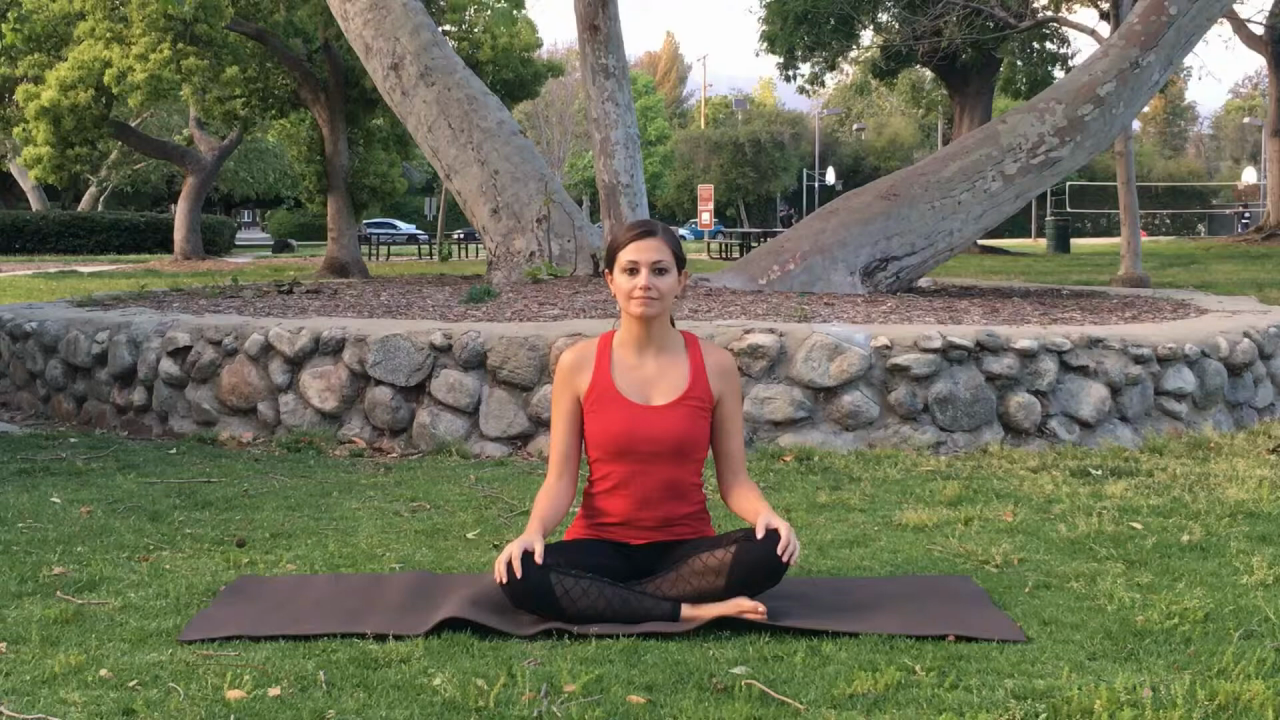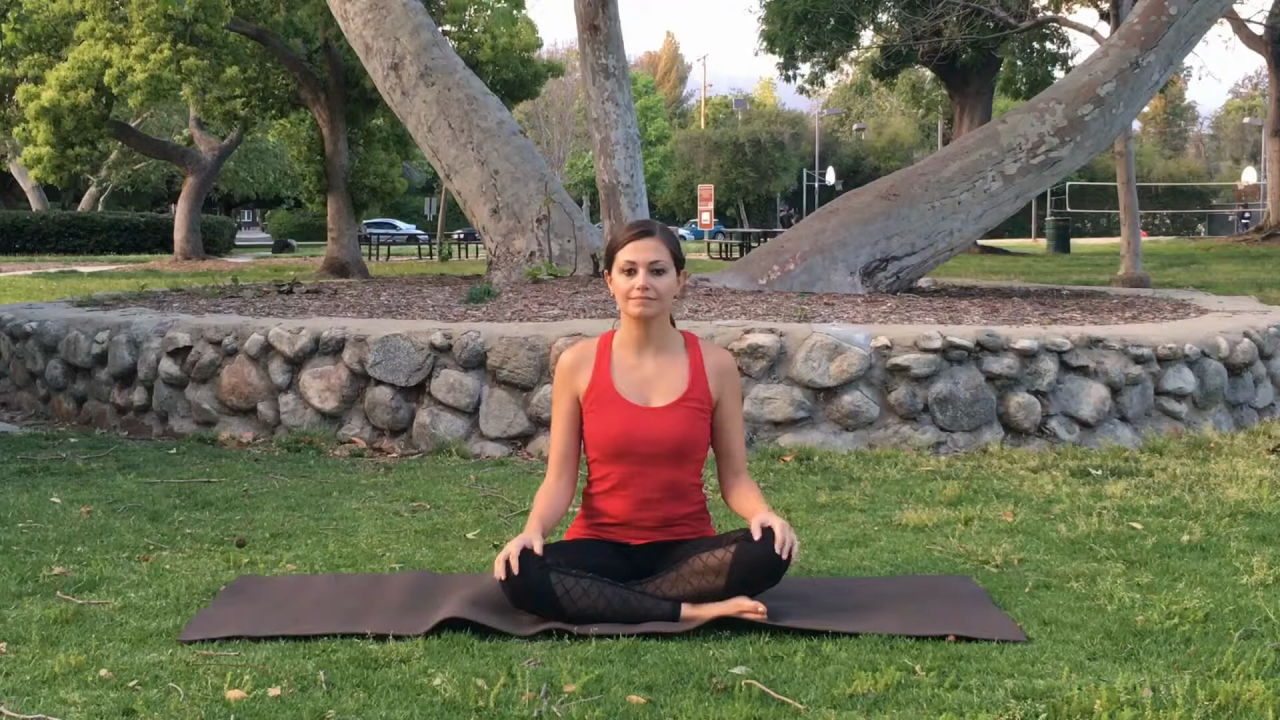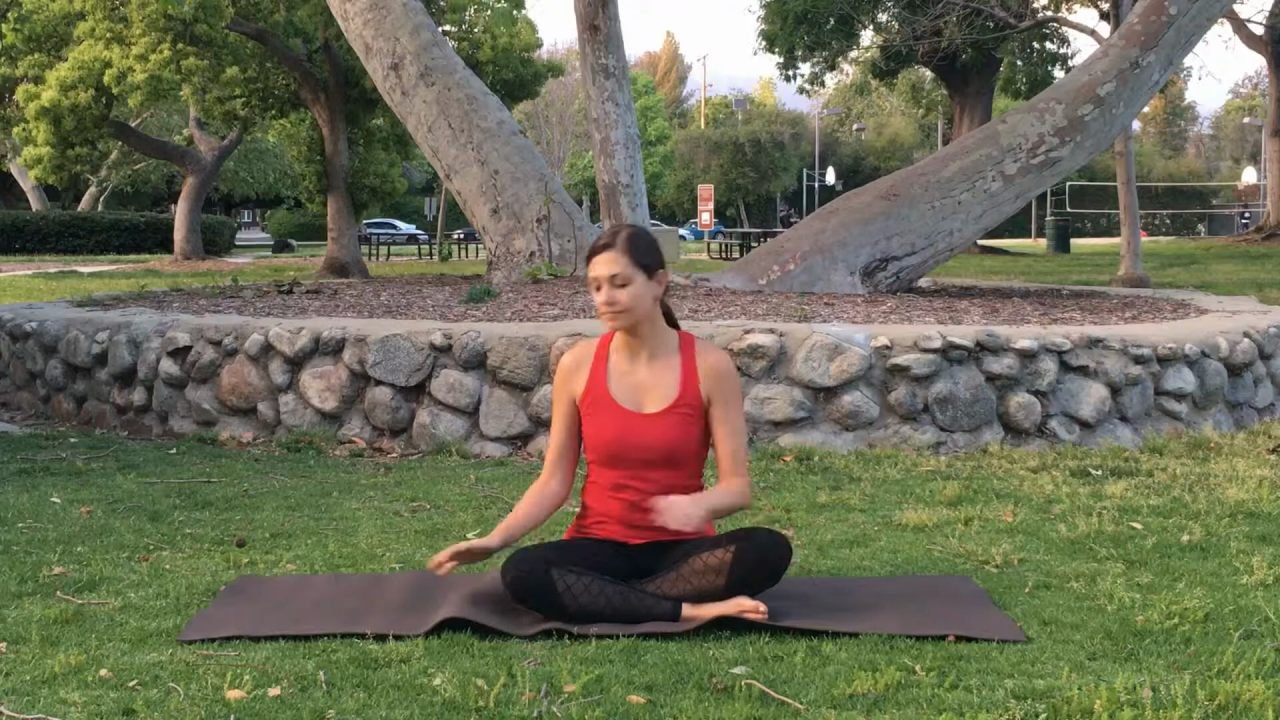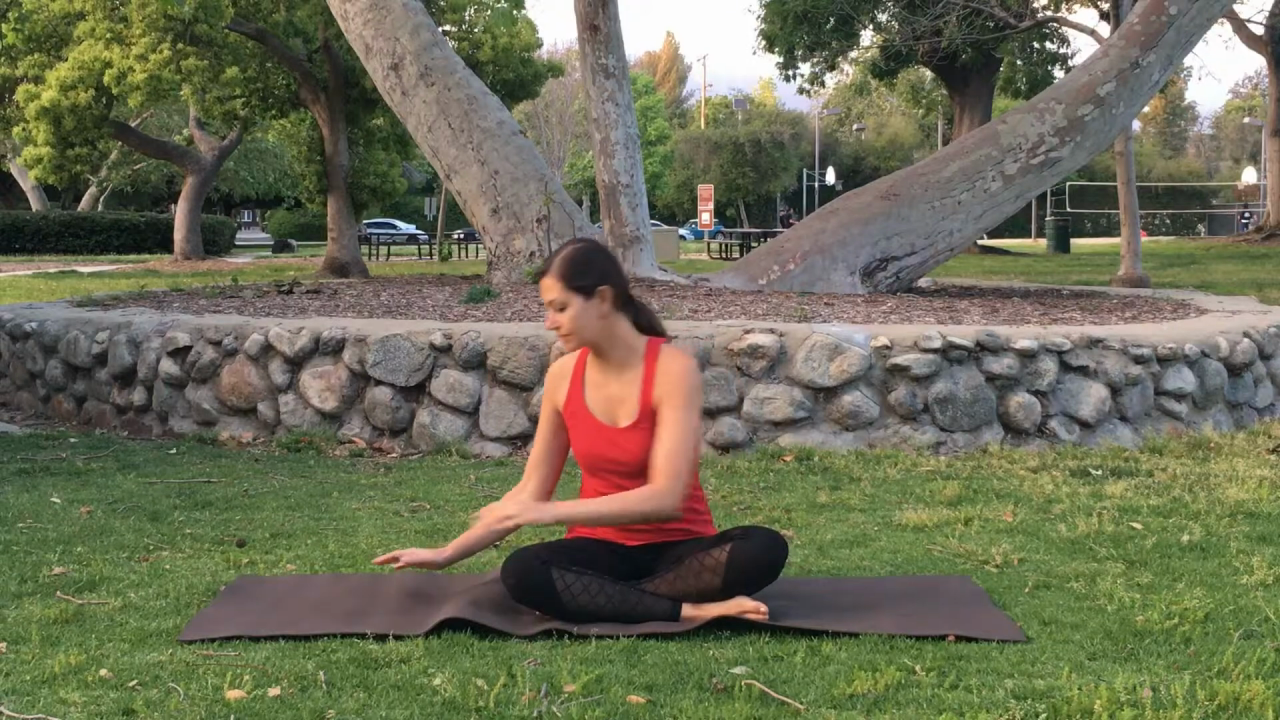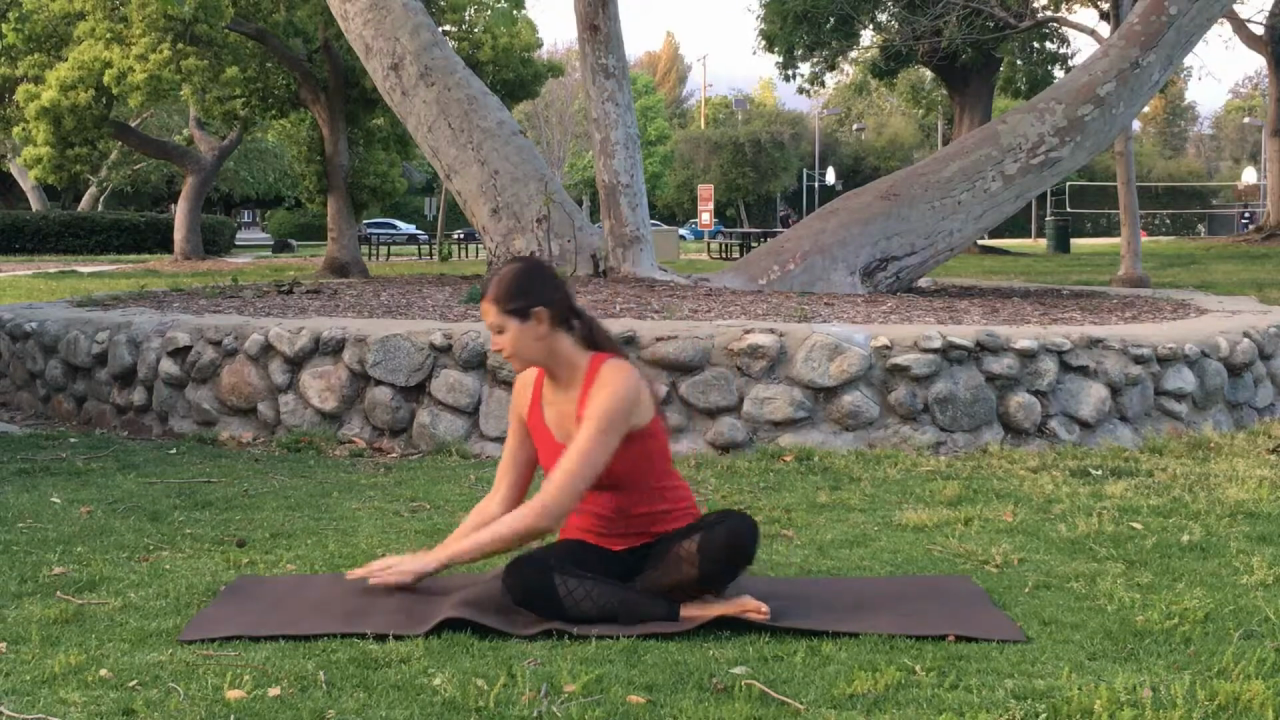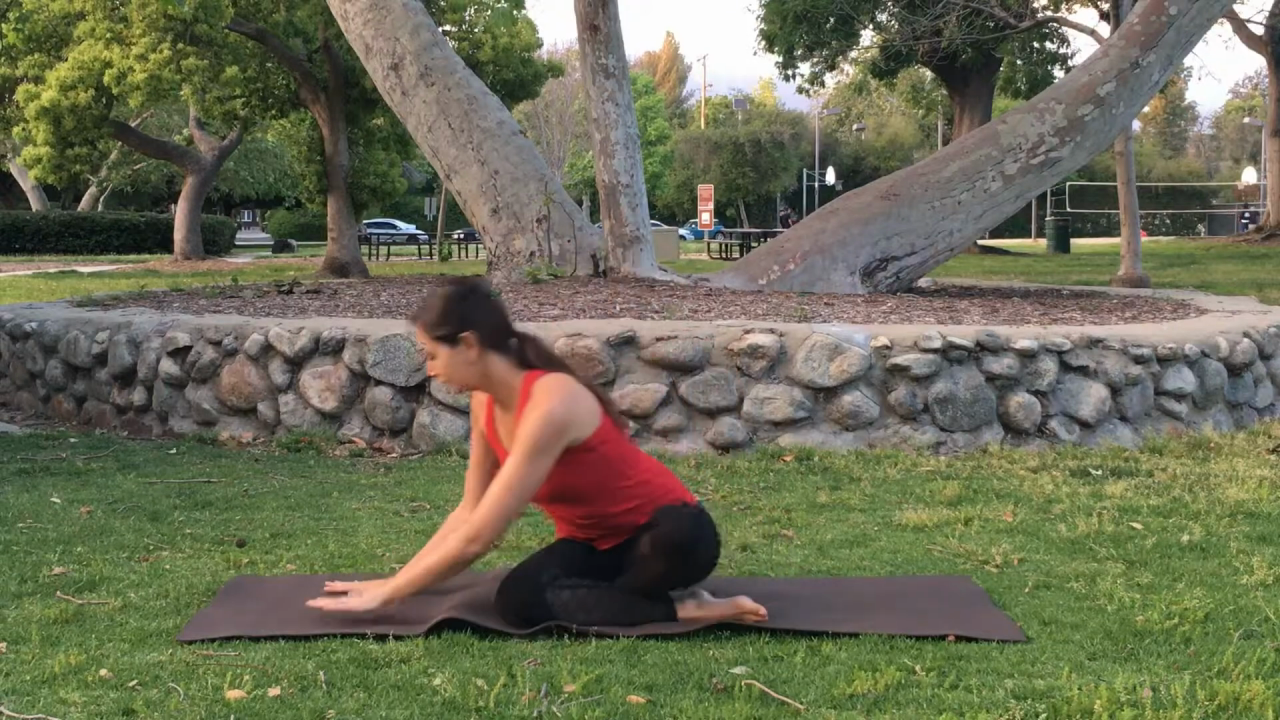
dt=0.2s
person 1, frame 1
left shoulder: (715, 365)
right shoulder: (578, 363)
left elbow: (734, 479)
right elbow: (560, 478)
left wrist: (766, 514)
right wrist: (533, 531)
left hip: (683, 546)
right hip: (602, 545)
left knee: (771, 550)
right knee: (521, 578)
left ankle: (601, 598)
right ankle: (689, 611)
person 1, frame 2
left shoulder: (714, 365)
right shoulder: (576, 363)
left elbow: (732, 477)
right elbow: (559, 475)
left wrist: (761, 513)
right wrist: (533, 530)
left hip: (682, 546)
right hip: (603, 544)
left knee: (768, 551)
right knee: (521, 576)
left ankle: (603, 599)
right ankle: (680, 610)
person 1, frame 3
left shoulder: (710, 366)
right shoulder: (576, 365)
left elbow: (737, 484)
right elbow: (554, 480)
left wrist: (700, 504)
right wrist: (493, 540)
left hip: (680, 547)
right hip: (602, 546)
left knee: (769, 552)
right knee: (521, 573)
left ankle: (598, 598)
right ankle: (685, 611)
person 1, frame 4
left shoulder: (674, 368)
right shoulder: (563, 375)
left elbow: (667, 495)
right elbow: (533, 488)
left wrist: (553, 512)
right wrist: (452, 549)
left hip: (677, 547)
right hip: (601, 547)
left knee: (764, 552)
right knee: (520, 573)
left ankle: (602, 598)
right ankle: (685, 611)
person 1, frame 5
left shoulder: (616, 386)
right shoulder: (528, 387)
left elbow: (546, 514)
right elbow: (503, 499)
left wrist: (434, 559)
right wrist: (428, 561)
left hip: (666, 542)
right hip: (596, 547)
left knee: (736, 534)
right knee: (523, 580)
left ankle: (606, 598)
right ankle: (684, 609)
person 1, frame 6
left shoulder: (552, 403)
right shoulder: (488, 401)
left elbow: (478, 538)
right elbow: (470, 510)
left wrist: (383, 595)
right wrist: (400, 579)
left hip: (662, 529)
right hip: (593, 539)
left knee: (680, 535)
right knee: (518, 599)
right ankle: (677, 609)
